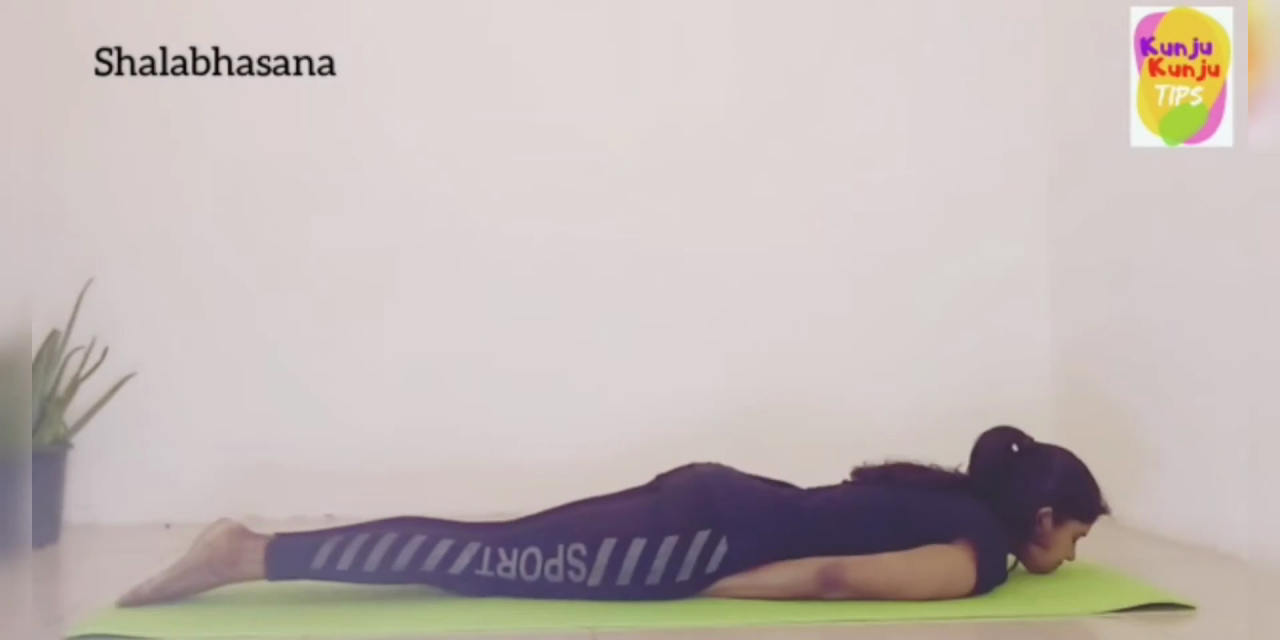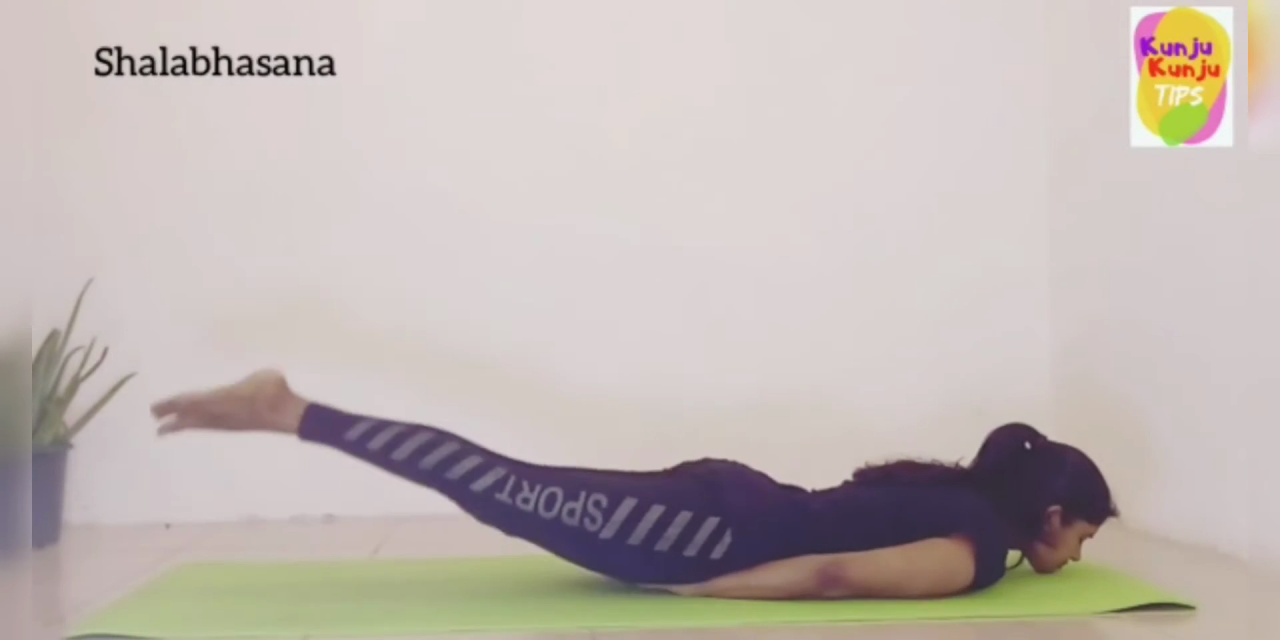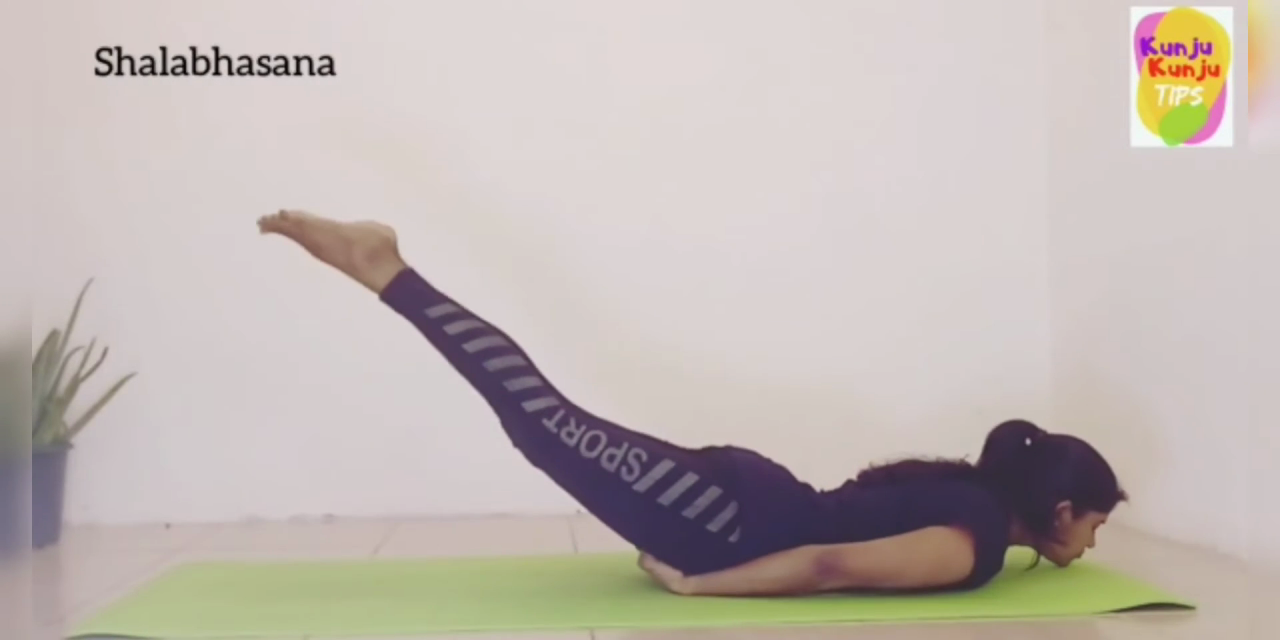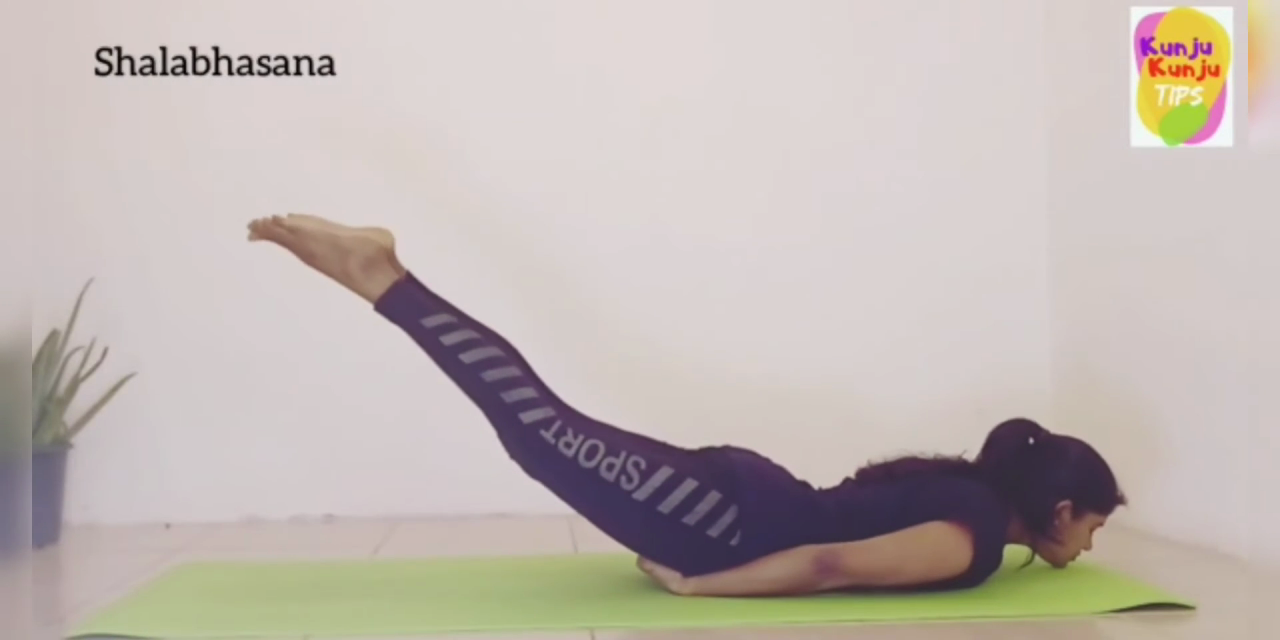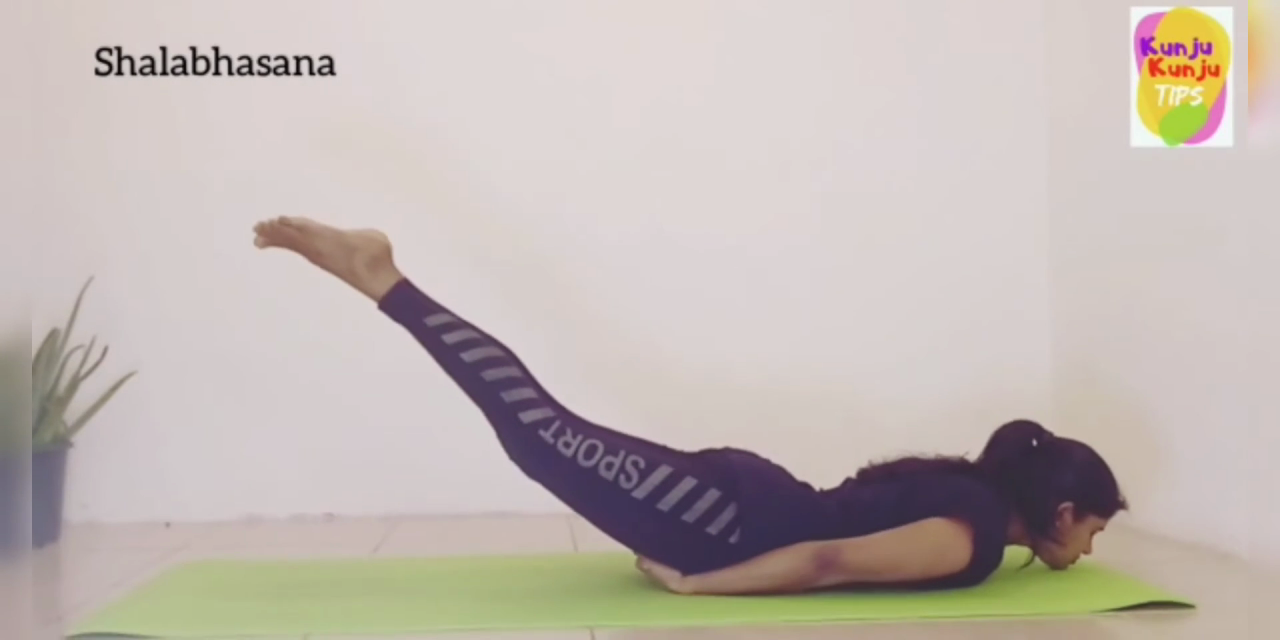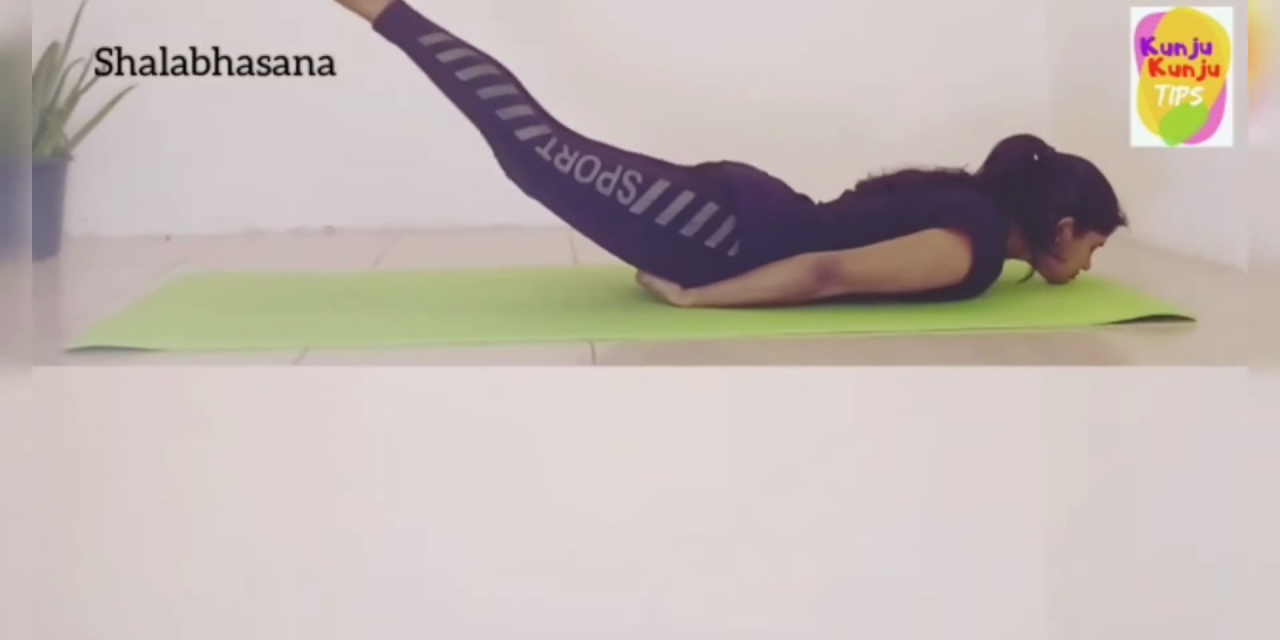
dt=0.4s
person 1, frame 1
left shoulder: (963, 493)
right shoulder: (978, 555)
right elbow: (840, 570)
right wrist: (722, 591)
left hip: (710, 504)
right hip: (707, 537)
left knee: (487, 547)
right knee: (491, 563)
left ankle: (262, 546)
right ankle: (250, 557)
person 1, frame 2
left shoulder: (965, 492)
right shoulder: (975, 553)
right elbow: (836, 574)
right wrist: (704, 593)
left hip: (722, 499)
right hip: (718, 531)
left knee: (508, 491)
right knee: (507, 492)
left ankle: (292, 410)
right ankle: (289, 414)
person 1, frame 3
left shoulder: (970, 490)
right shoulder: (974, 546)
right elbow: (831, 565)
right wrist: (695, 585)
left hip: (738, 495)
right hip: (730, 520)
left knee: (552, 425)
right knee: (546, 423)
left ankle: (386, 270)
right ankle: (384, 273)
person 1, frame 4
left shoulder: (969, 486)
right shoulder: (974, 541)
right elbow: (829, 564)
right wrist: (693, 585)
left hip: (740, 495)
right hip: (730, 522)
left knee: (549, 427)
right knee: (542, 429)
left ankle: (384, 276)
right ankle: (381, 281)
person 1, frame 5
left shoulder: (971, 488)
right shoulder: (975, 537)
right elbow: (830, 561)
right wrist: (693, 583)
left hip: (741, 498)
right hip: (730, 523)
left knee: (549, 433)
right knee: (542, 431)
left ankle: (383, 278)
right ankle: (381, 281)
person 1, frame 6
left shoulder: (964, 203)
right shoulder: (972, 251)
right elbow: (832, 273)
right wrist: (700, 295)
left hip: (745, 218)
right hip: (736, 237)
left knee: (558, 158)
right knee: (548, 158)
